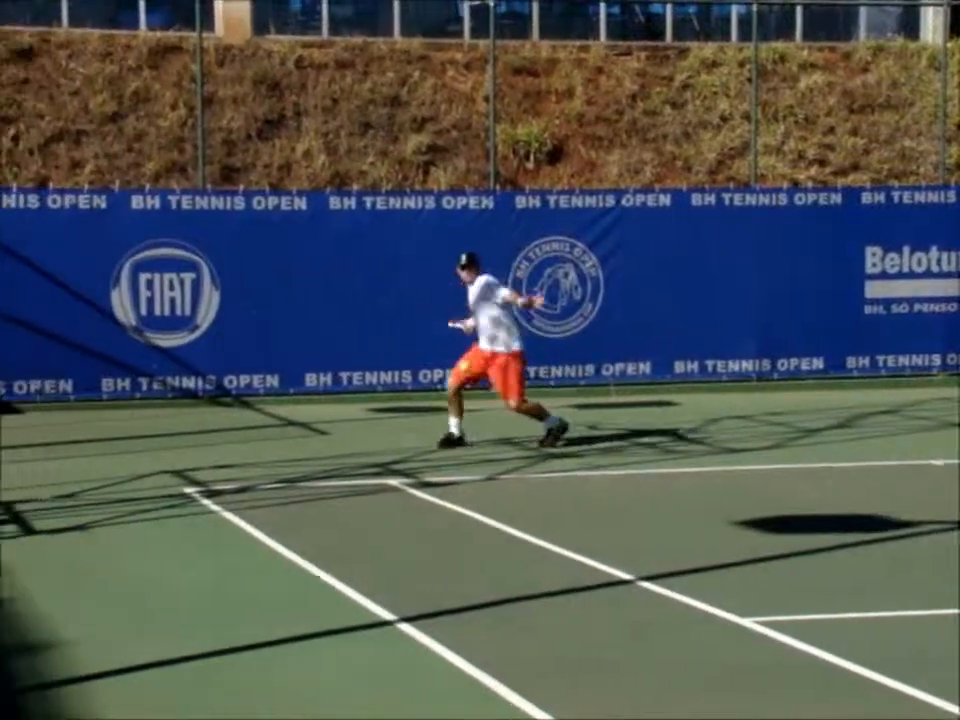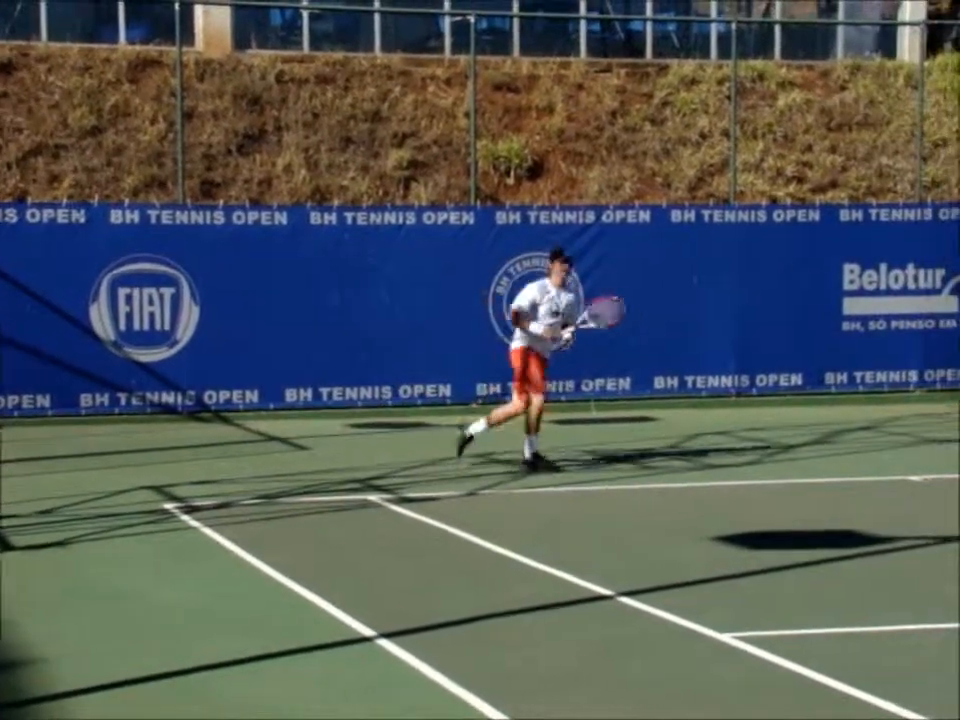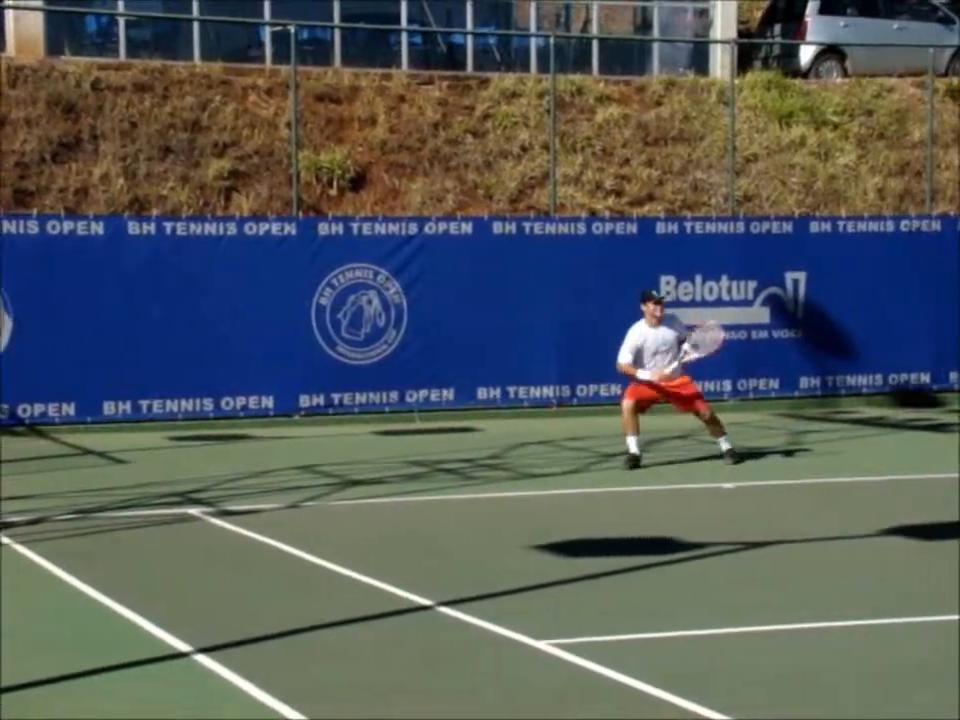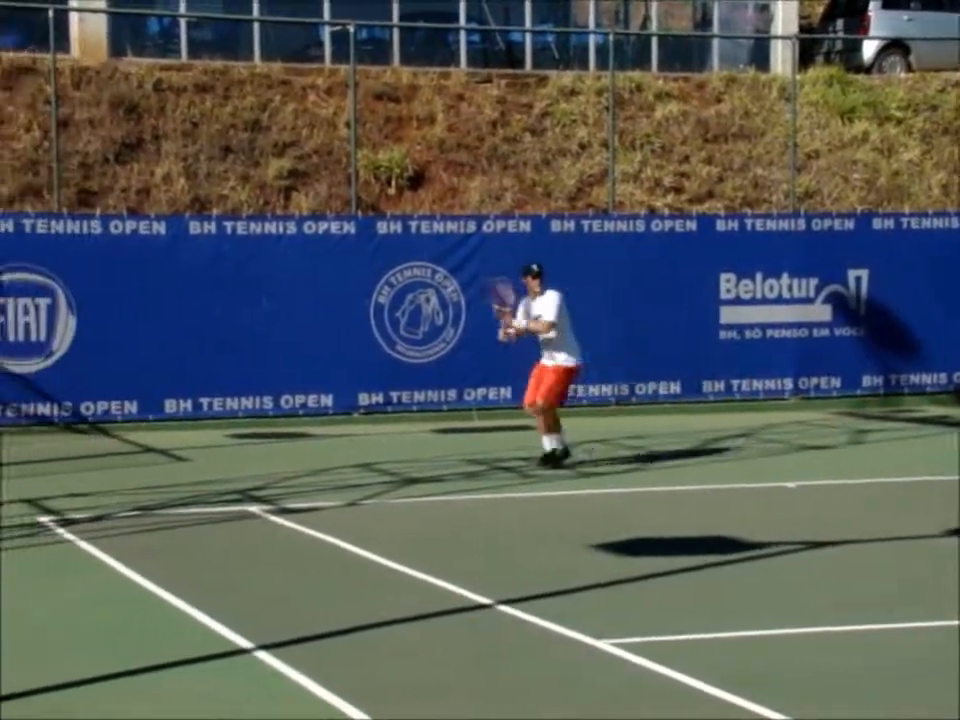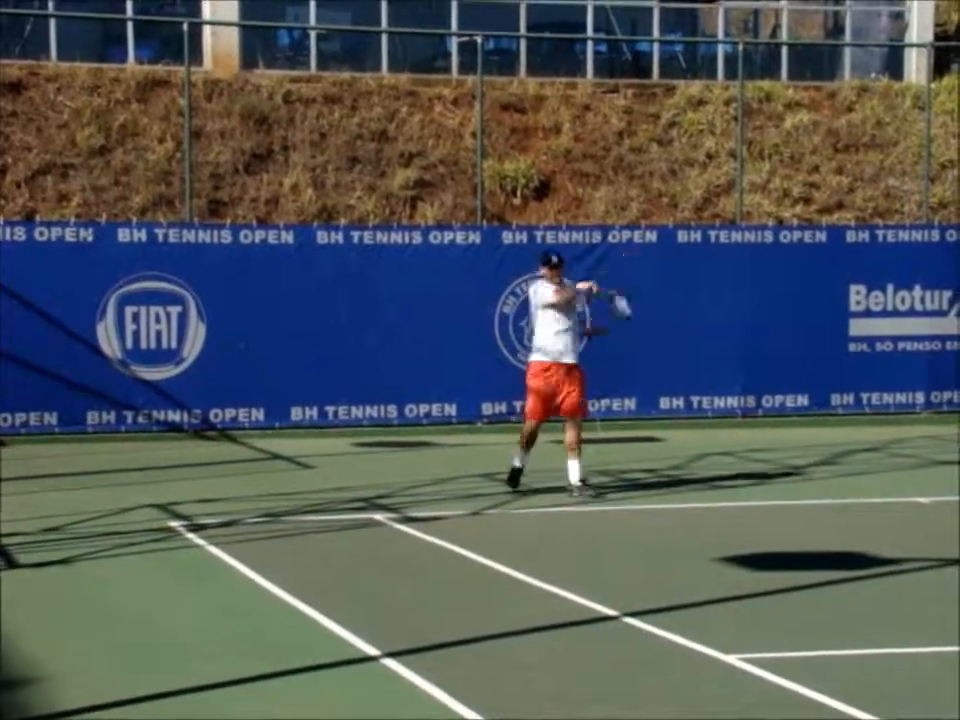
dt=1s
person 1, frame 1
left shoulder: (485, 283)
right shoulder: (474, 289)
left elbow: (507, 295)
left wrist: (523, 301)
left hip: (507, 351)
right hip: (484, 349)
left knee: (515, 403)
right knee: (453, 385)
left ankle: (555, 425)
right ankle: (455, 434)
person 1, frame 2
left shoulder: (571, 295)
right shoulder: (536, 288)
left elbow: (569, 325)
right elbow: (515, 316)
left wrist: (567, 334)
right wrist: (539, 330)
left hip: (541, 354)
right hip: (526, 349)
left knee: (520, 406)
right knee: (538, 397)
left ankle: (471, 431)
right ankle: (531, 454)
person 1, frame 3
left shoulder: (672, 321)
right shoulder: (635, 333)
left elbow: (685, 340)
right elbow: (622, 365)
right wrist: (647, 374)
left hip: (677, 379)
right hip: (647, 381)
left knee: (706, 414)
right knee: (628, 405)
left ankle: (727, 449)
right ankle: (634, 453)
person 1, frame 4
left shoulder: (553, 297)
right shoulder: (526, 303)
left elbow: (547, 327)
right elbow: (517, 330)
left wrist: (517, 323)
right wrist: (507, 331)
left hip: (566, 362)
right hip: (547, 361)
left knee: (542, 404)
right knee: (531, 406)
left ankle: (556, 448)
right ankle: (558, 448)
person 1, frame 5
left shoulder: (568, 287)
right shoulder: (537, 289)
right elbow: (560, 299)
right wrist: (581, 288)
left hip: (570, 365)
right hip: (542, 364)
left knee: (574, 420)
right knee: (533, 421)
left ankle: (576, 481)
right ankle: (518, 466)
